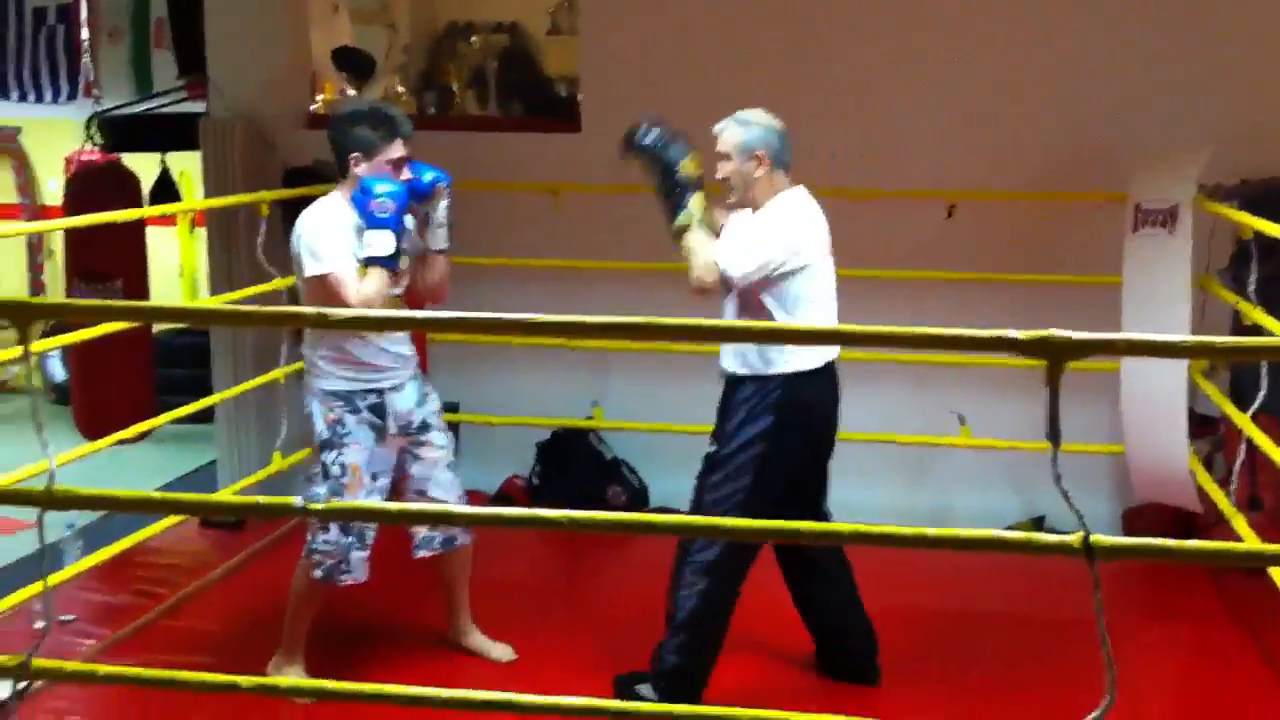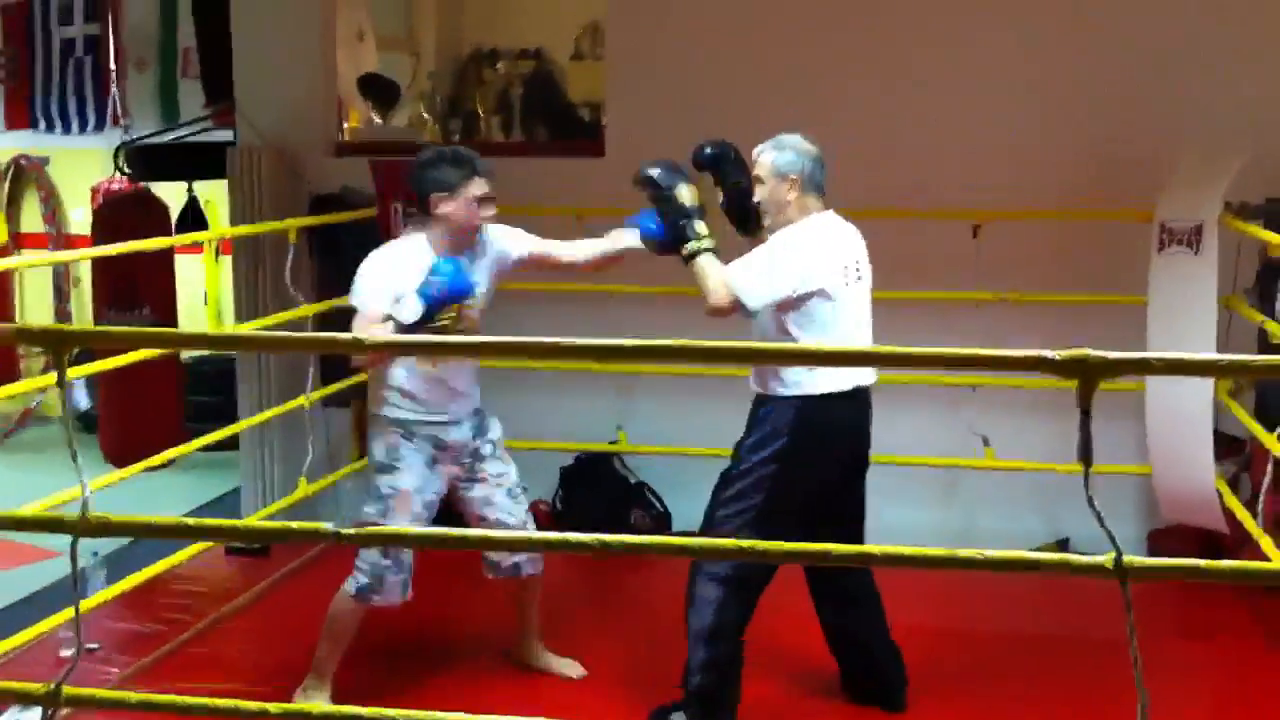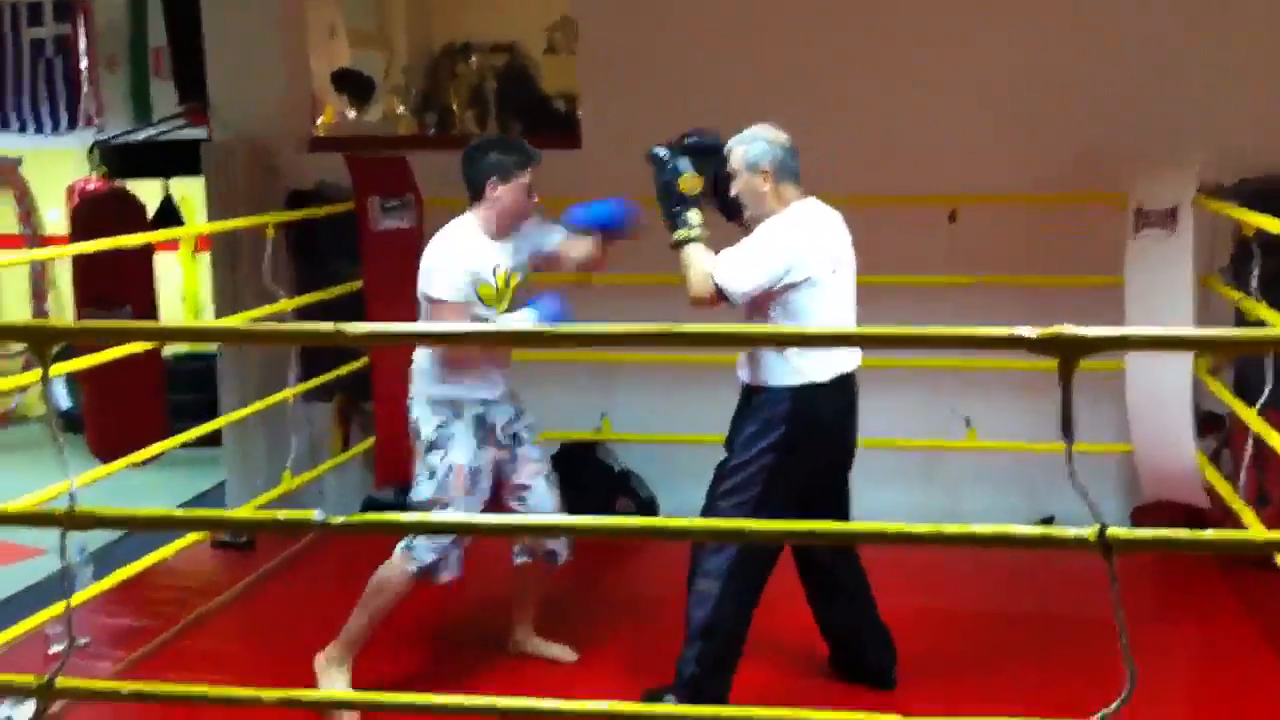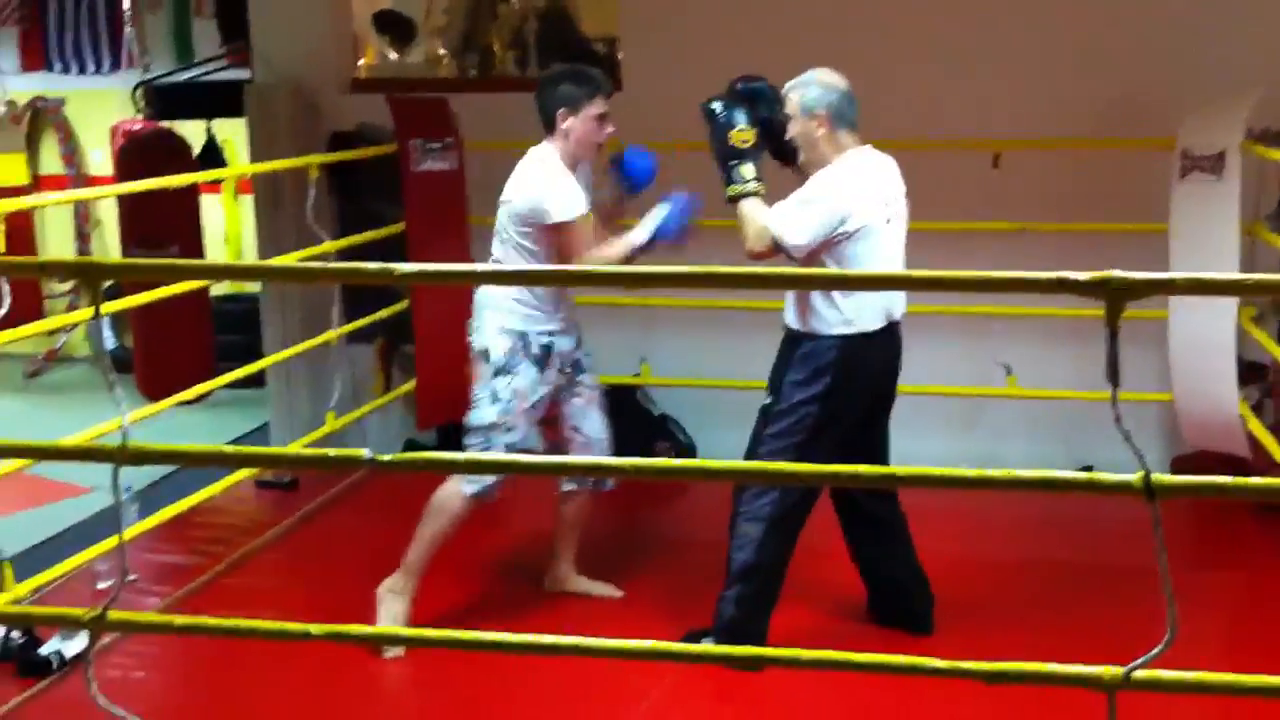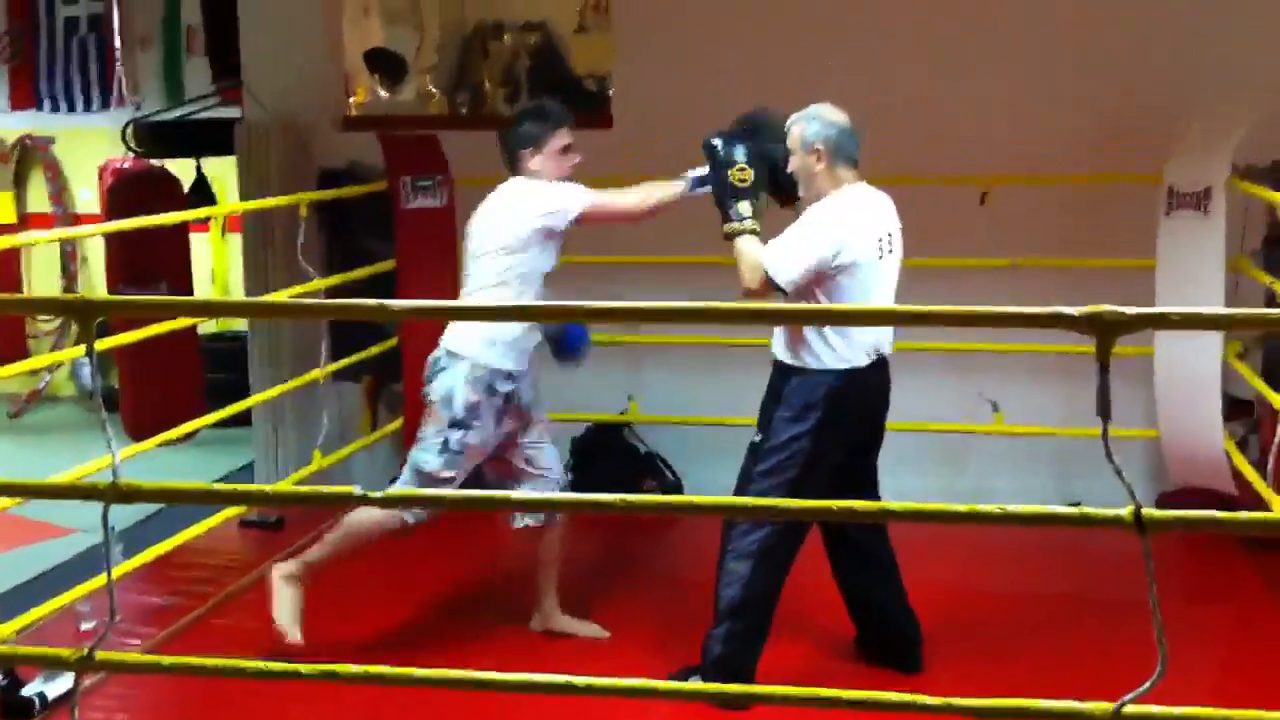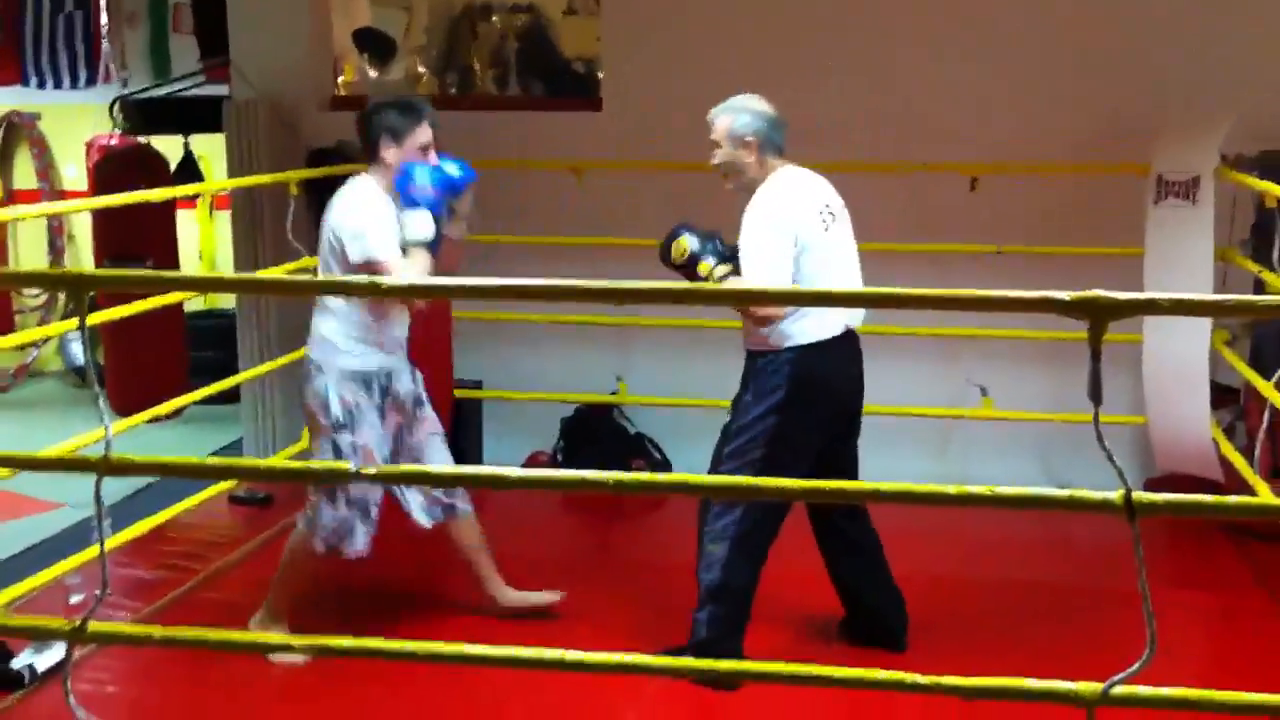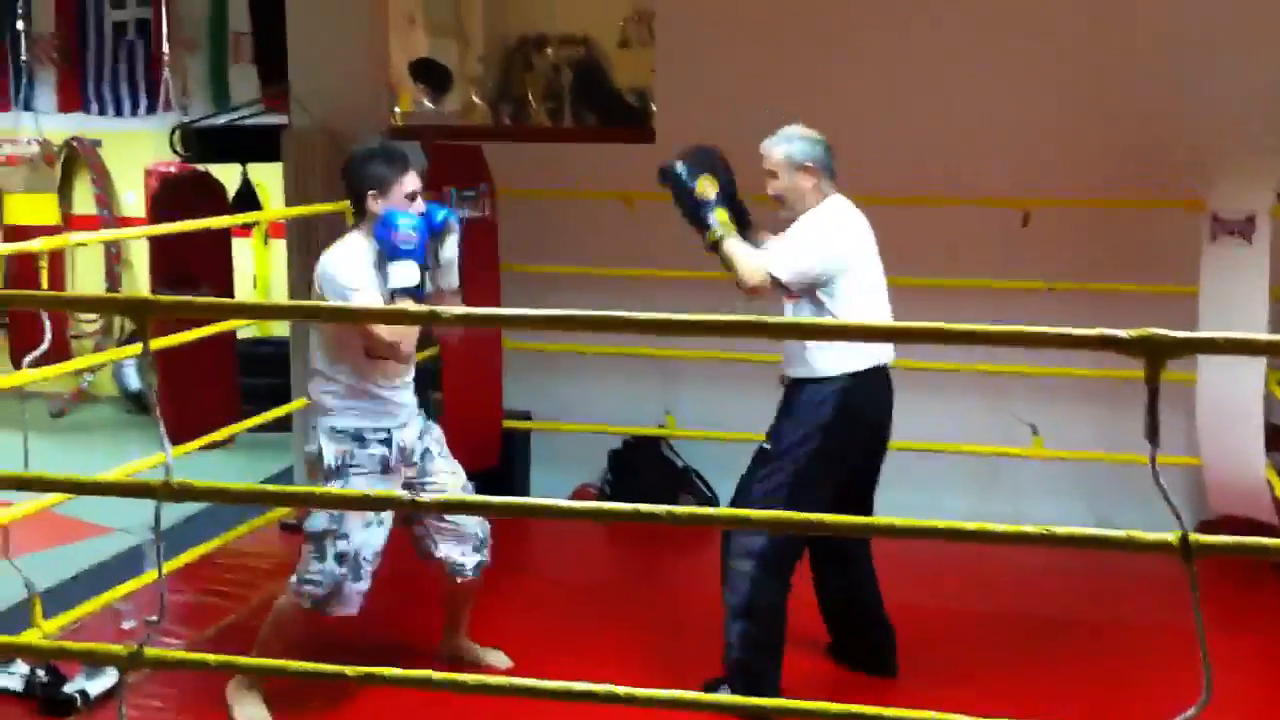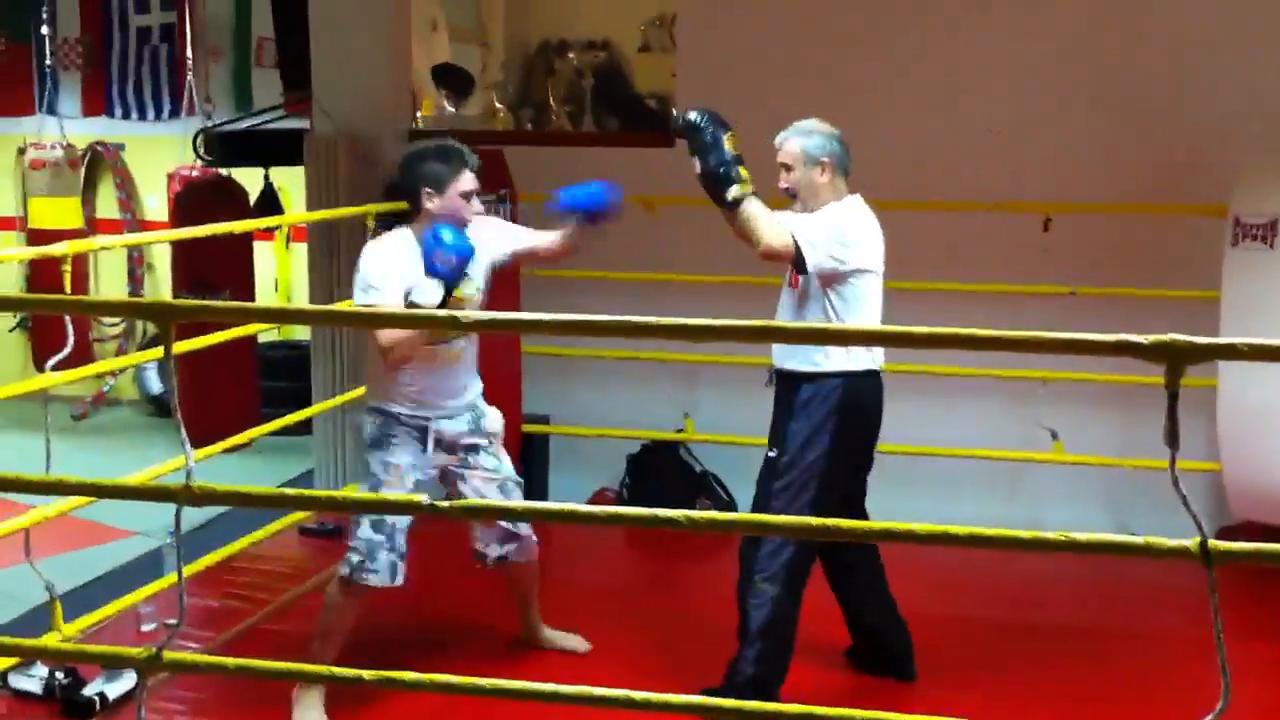
dt=0.4s
person 1, frame 1
left shoulder: (785, 221)
right shoulder: (783, 211)
left elbow: (707, 273)
right elbow: (725, 232)
left wrist: (682, 191)
right wrist: (681, 183)
left hip: (775, 398)
right hip: (802, 392)
left knee: (715, 537)
right knee: (803, 527)
left ankle: (674, 680)
right ankle: (851, 652)
person 1, frame 2
left shoulder: (803, 245)
right shoulder: (841, 235)
left elbow: (723, 296)
right elbow: (772, 257)
left wrist: (689, 224)
right wrist: (735, 192)
left hip: (801, 420)
right hip: (845, 414)
left knee: (726, 553)
right knee: (837, 554)
person 1, frame 3
left shoulder: (786, 236)
right shoulder: (823, 220)
left elbow: (703, 288)
right elbow: (758, 237)
left wrist: (684, 210)
right wrist: (719, 166)
left hip: (787, 410)
right hip: (830, 400)
left knee: (726, 545)
right knee: (825, 538)
left ankle: (699, 689)
right ankle: (868, 658)
person 1, frame 4
left shoulder: (838, 186)
right shoulder: (878, 168)
left elbow: (760, 241)
right elbow: (809, 176)
left wrist: (739, 164)
right wrist: (770, 119)
left hip: (831, 356)
right hip: (873, 347)
left knee: (767, 489)
right knee: (865, 481)
left ankle: (737, 630)
right ankle: (904, 602)
person 1, frame 5
left shoulder: (833, 219)
right shoulder: (876, 206)
left elbow: (756, 279)
left wrist: (737, 201)
right wrist: (770, 186)
left hip: (819, 390)
right hip: (862, 381)
left knee: (758, 524)
right knee: (854, 515)
left ankle: (727, 667)
right ankle: (894, 639)
person 1, frame 6
left shoulder: (770, 206)
right shoulder: (815, 188)
left elbow: (766, 305)
left wrist: (712, 271)
right wrist: (732, 270)
left hip: (795, 369)
right hip: (837, 358)
left knee: (735, 505)
right knee: (834, 499)
left ankle: (715, 648)
right ankle: (878, 618)
person 1, frame 7
left shoulder: (829, 228)
right shoulder: (834, 224)
left elbow: (756, 277)
right elbow: (774, 262)
left hip: (832, 397)
right hip: (857, 393)
left knee: (758, 525)
right knee: (836, 525)
left ankle: (751, 678)
right ankle: (866, 646)
person 1, frame 8
left shoulder: (846, 223)
right shoulder: (823, 222)
left elbow: (770, 241)
right elbow: (762, 229)
left wrist: (727, 170)
right wrist: (722, 174)
left hip: (831, 397)
right hip: (824, 394)
left knee: (776, 538)
right knee: (842, 526)
left ankle: (752, 685)
right ankle: (884, 648)
person 2, frame 1
left shoulder: (392, 209)
right shoulder: (319, 224)
left elbow: (433, 288)
right elbow: (363, 310)
left wrist: (436, 219)
right wrist: (381, 236)
left hip: (406, 385)
right hip: (345, 398)
left knee: (446, 506)
right knee: (339, 537)
left ankle: (462, 624)
right ankle: (288, 657)
person 2, frame 2
left shoulder: (489, 242)
right shoulder: (384, 265)
left elbow: (567, 254)
right elbow: (366, 355)
left wrist: (636, 236)
right wrist: (416, 313)
left hip: (468, 423)
right hip: (407, 432)
left knee: (517, 534)
right knee: (379, 564)
left ankle: (531, 646)
right ankle: (316, 687)
person 2, frame 3
left shoulder: (523, 231)
right shoulder: (451, 247)
left elbow: (578, 256)
right elbow: (453, 345)
left wrist: (602, 226)
right wrist: (525, 321)
left hip: (497, 405)
right hip: (445, 408)
left knee: (544, 517)
right knee: (431, 542)
left ankle: (521, 631)
right ankle: (337, 656)
person 2, frame 4
left shoulder: (573, 170)
right shoulder: (543, 177)
left elbow: (593, 224)
right elbow: (594, 258)
left wrist: (621, 187)
right wrist: (651, 228)
left hip: (557, 333)
right hip: (508, 332)
left knee: (592, 447)
right knee: (486, 466)
left ankle: (563, 569)
right ankle: (401, 588)
person 2, frame 5
left shoulder: (507, 203)
right shoulder: (538, 197)
right elbow: (626, 205)
right wrist: (692, 181)
left hip: (506, 375)
right hip: (472, 373)
left knee: (548, 489)
right knee: (417, 495)
left ankle: (547, 611)
right ankle: (295, 574)
person 2, frame 6
left shoulder: (396, 202)
right shoulder: (359, 206)
left elbow: (429, 279)
right elbow: (409, 288)
left wrist: (439, 217)
right wrist: (423, 220)
left hip: (393, 373)
right hip: (348, 374)
left knee: (442, 484)
right knee: (340, 510)
left ankle: (496, 591)
right ankle: (271, 616)
person 2, frame 7
left shoulder: (399, 247)
right shoulder: (344, 264)
right elbow: (396, 348)
left wrist: (446, 264)
right wrist: (405, 270)
left hip: (408, 427)
right hip: (350, 437)
left knee: (467, 538)
right knee: (332, 575)
left ankle: (457, 638)
person 2, frame 8
left shoulder: (480, 235)
right shoulder: (385, 256)
left elbow: (550, 245)
right elbow: (389, 348)
left wrist: (581, 218)
right wrist: (434, 285)
left hip: (466, 416)
right hip: (399, 426)
left knee: (512, 531)
right knee: (368, 553)
left ankle: (532, 627)
